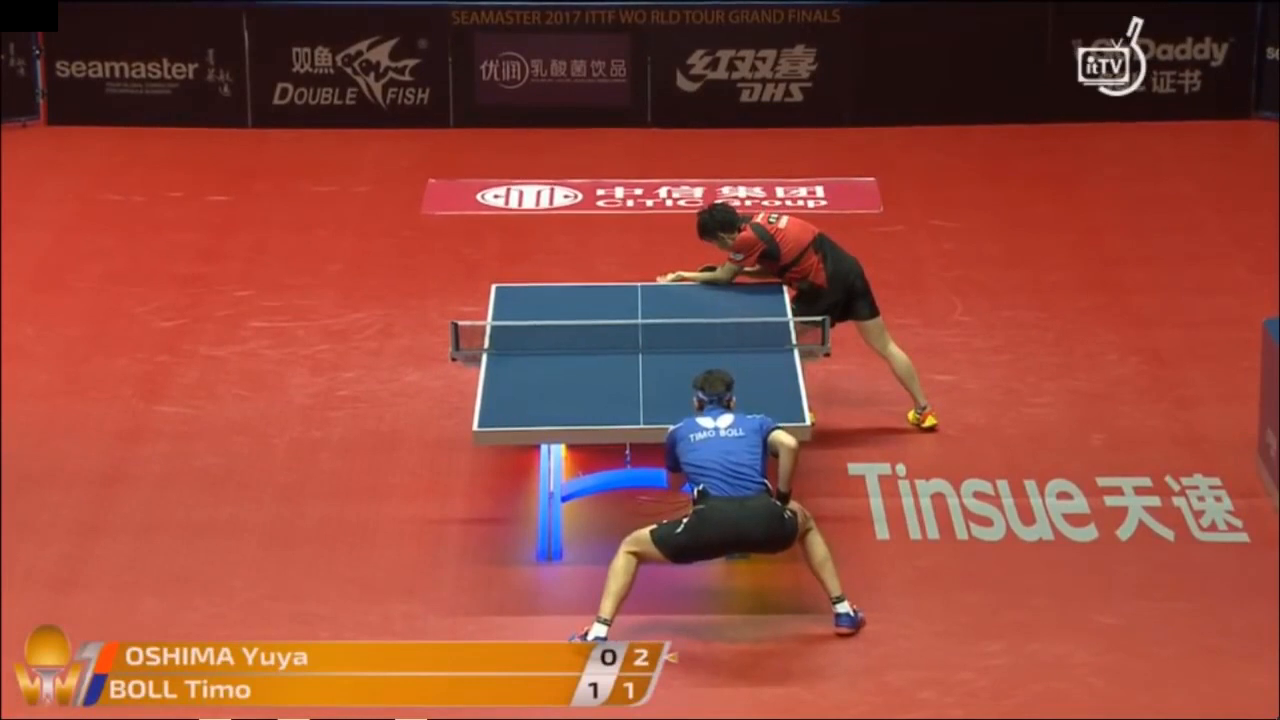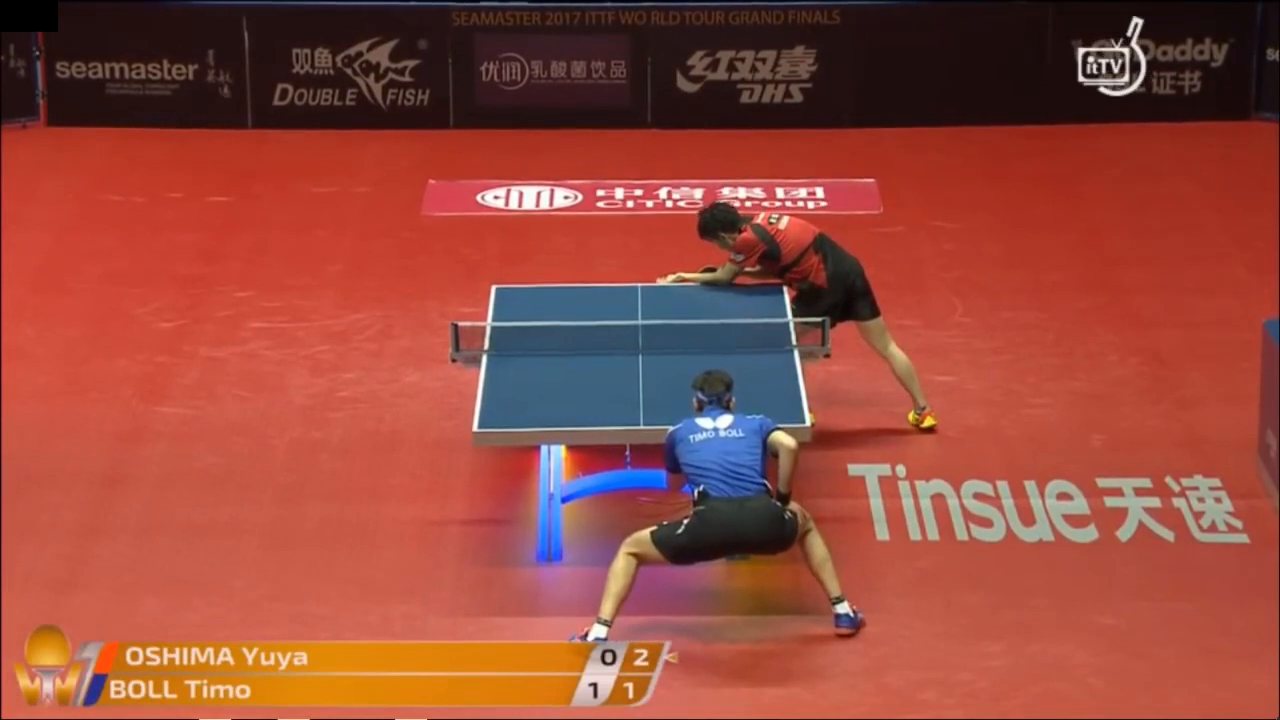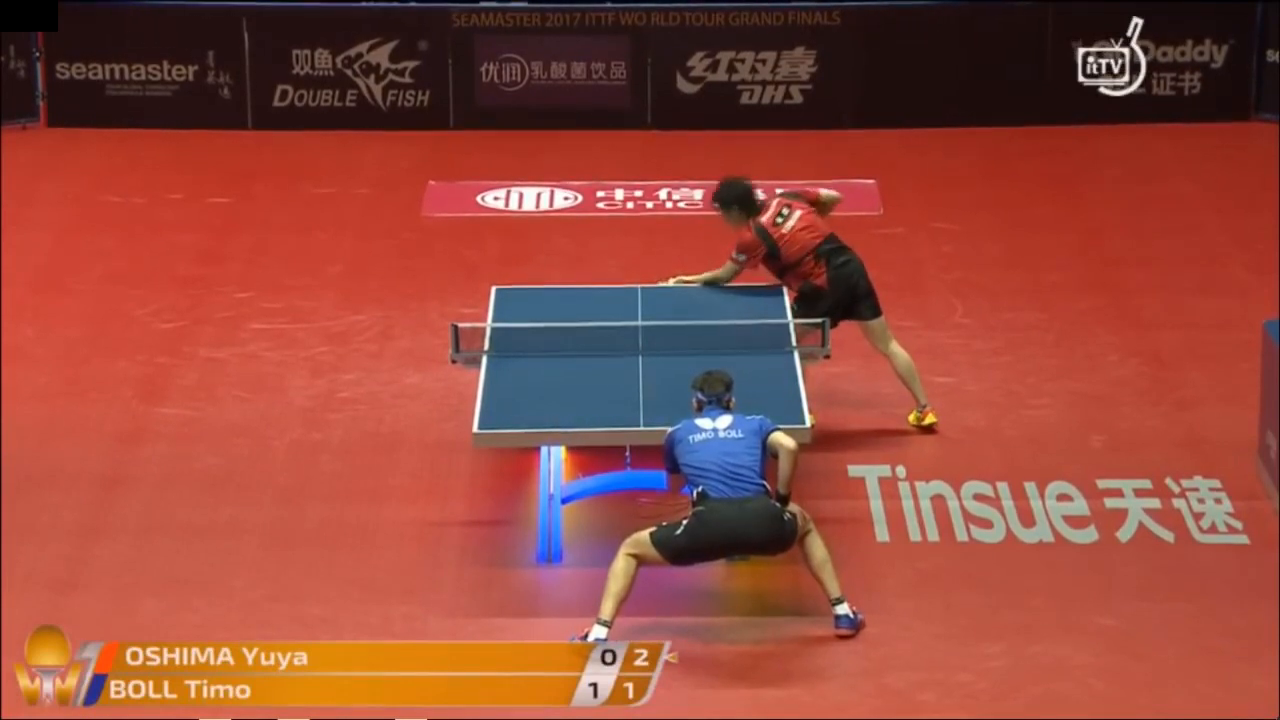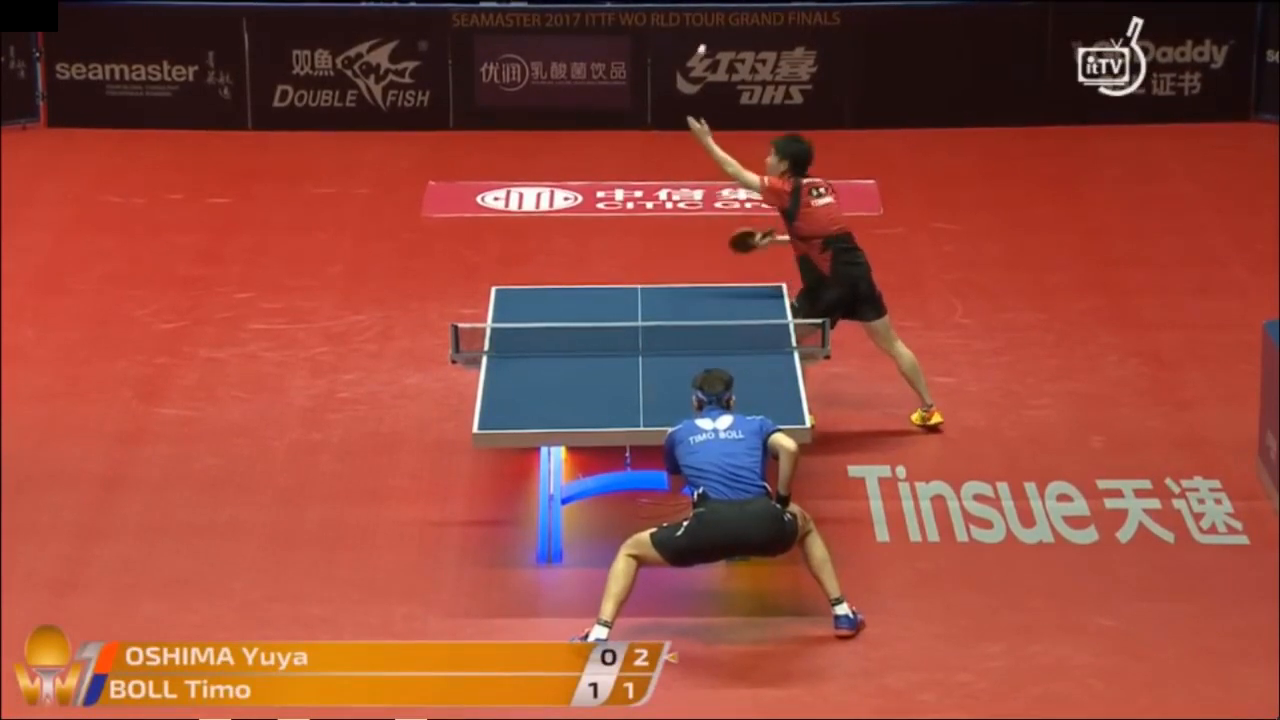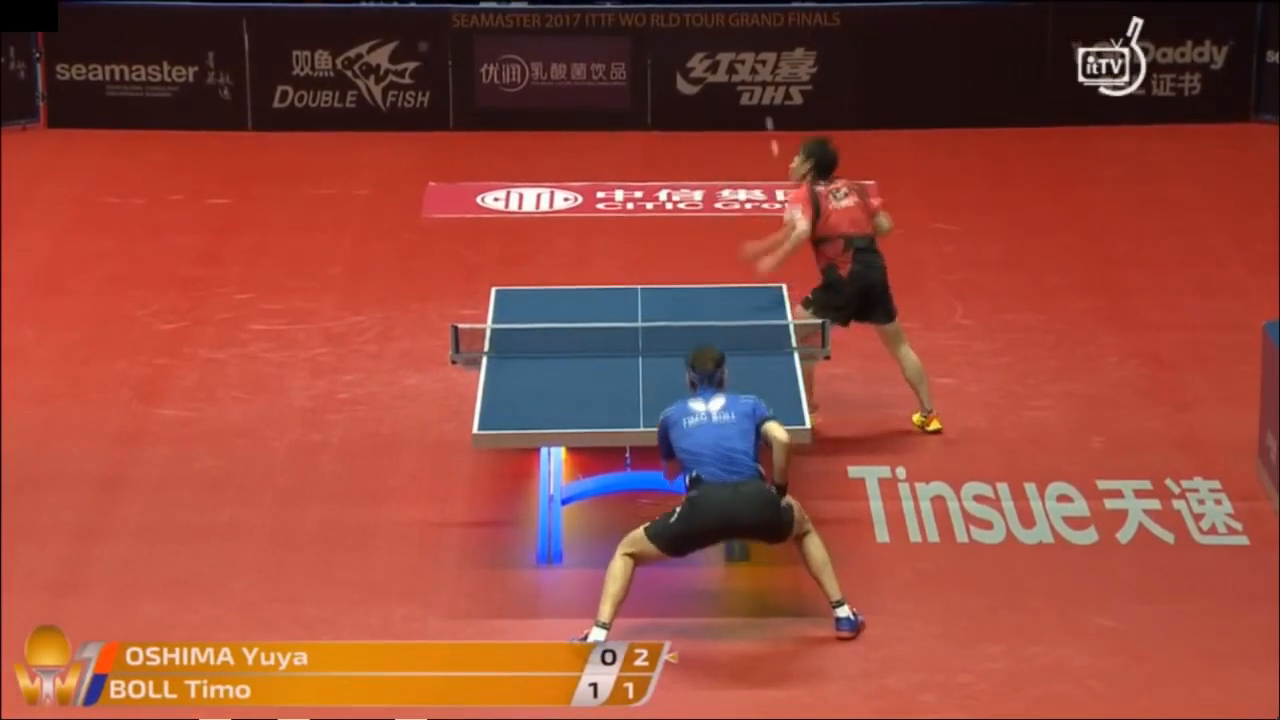
dt=0.5s
person 1, frame 1
left shoulder: (680, 432)
right shoulder: (756, 422)
right elbow: (789, 445)
right wrist: (783, 498)
left hip: (711, 523)
right hip: (763, 520)
left knee: (630, 547)
right knee: (805, 523)
left ankle: (598, 634)
right ankle: (844, 613)
person 1, frame 2
left shoulder: (679, 432)
right shoulder: (756, 423)
right elbow: (789, 445)
right wrist: (783, 498)
left hip: (710, 524)
right hip: (763, 520)
left knee: (630, 549)
right knee: (805, 524)
left ankle: (598, 635)
right ankle: (843, 614)
person 1, frame 3
left shoulder: (678, 433)
right shoulder: (755, 423)
right elbow: (788, 446)
right wrist: (782, 499)
left hip: (710, 525)
right hip: (762, 522)
left knee: (629, 549)
right knee: (804, 524)
left ankle: (598, 635)
right ankle: (843, 614)
person 1, frame 4
left shoulder: (678, 434)
right shoulder: (757, 424)
right elbow: (789, 448)
right wrist: (783, 500)
left hip: (709, 527)
right hip: (763, 523)
left knee: (630, 550)
right knee: (804, 524)
left ankle: (599, 636)
right ankle: (842, 614)
person 1, frame 5
left shoulder: (671, 415)
right shoulder: (749, 404)
left elbow: (671, 472)
right elbow: (781, 440)
right wrist: (780, 490)
left hip: (704, 507)
right hip: (756, 503)
left knee: (627, 550)
right knee: (803, 529)
left ankle: (598, 635)
right ankle: (843, 615)
person 2, frame 1
left shoulder: (748, 239)
right shoulder: (761, 220)
left elbow: (723, 277)
left wrist: (681, 276)
right wrist: (745, 270)
left hip: (825, 285)
right hip: (849, 268)
right knee: (885, 346)
right ankle: (923, 409)
person 2, frame 2
left shoulder: (749, 239)
right shoulder: (762, 220)
left elbow: (724, 278)
left wrist: (682, 277)
right wrist: (745, 270)
left hip: (826, 285)
right hip: (849, 268)
right knee: (886, 346)
right ankle: (922, 410)
person 2, frame 3
left shoulder: (753, 236)
right shoulder: (788, 198)
left elbow: (725, 276)
right elbow: (834, 198)
left wrist: (683, 280)
left hip: (824, 287)
right hip: (852, 268)
right knee: (887, 344)
right ankle: (923, 409)
person 2, frame 4
left shoulder: (787, 191)
right shoulder: (823, 188)
left elbow: (737, 173)
left wrist: (706, 140)
right wrist: (775, 238)
left hip: (828, 282)
right hip: (858, 269)
right knee: (891, 344)
right ankle: (928, 409)
person 2, frame 5
left shoulder: (804, 193)
right shoulder: (855, 189)
left elbow: (802, 230)
right elbow: (885, 226)
left wrist: (773, 256)
left hip: (842, 277)
right hip: (873, 270)
left knee: (799, 337)
right knee: (898, 346)
left ankle: (806, 410)
right ankle: (928, 413)
